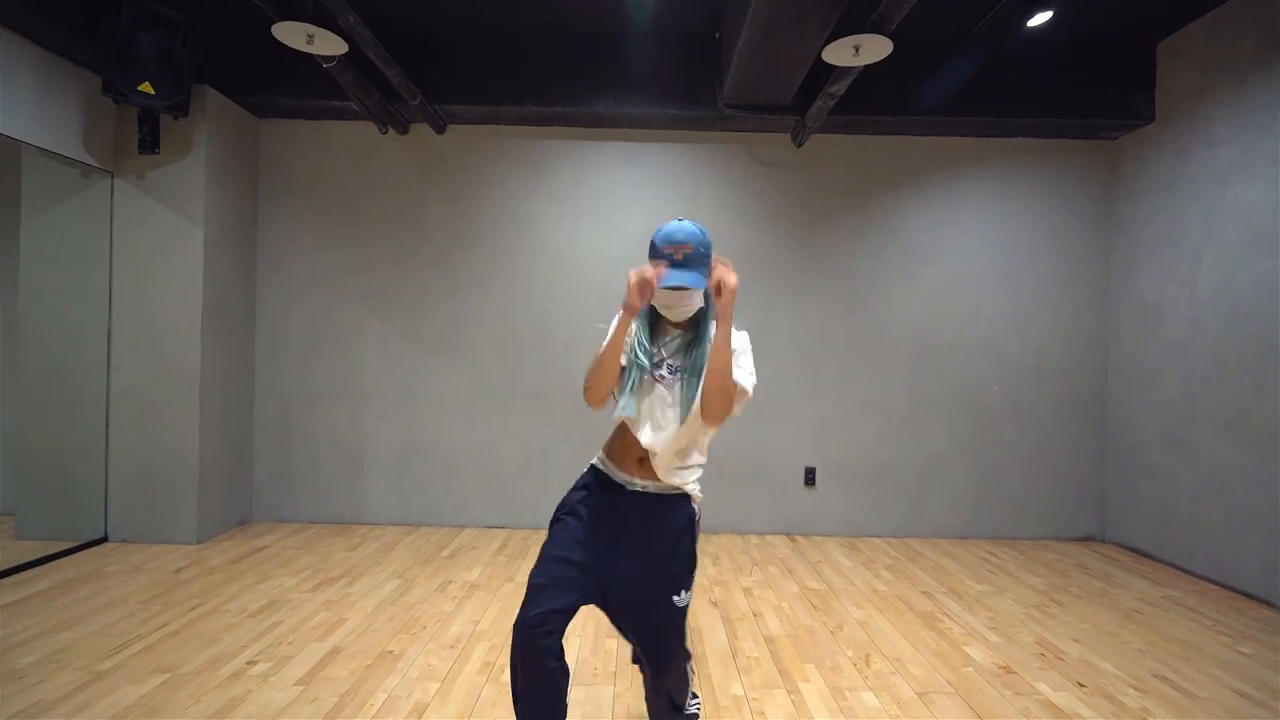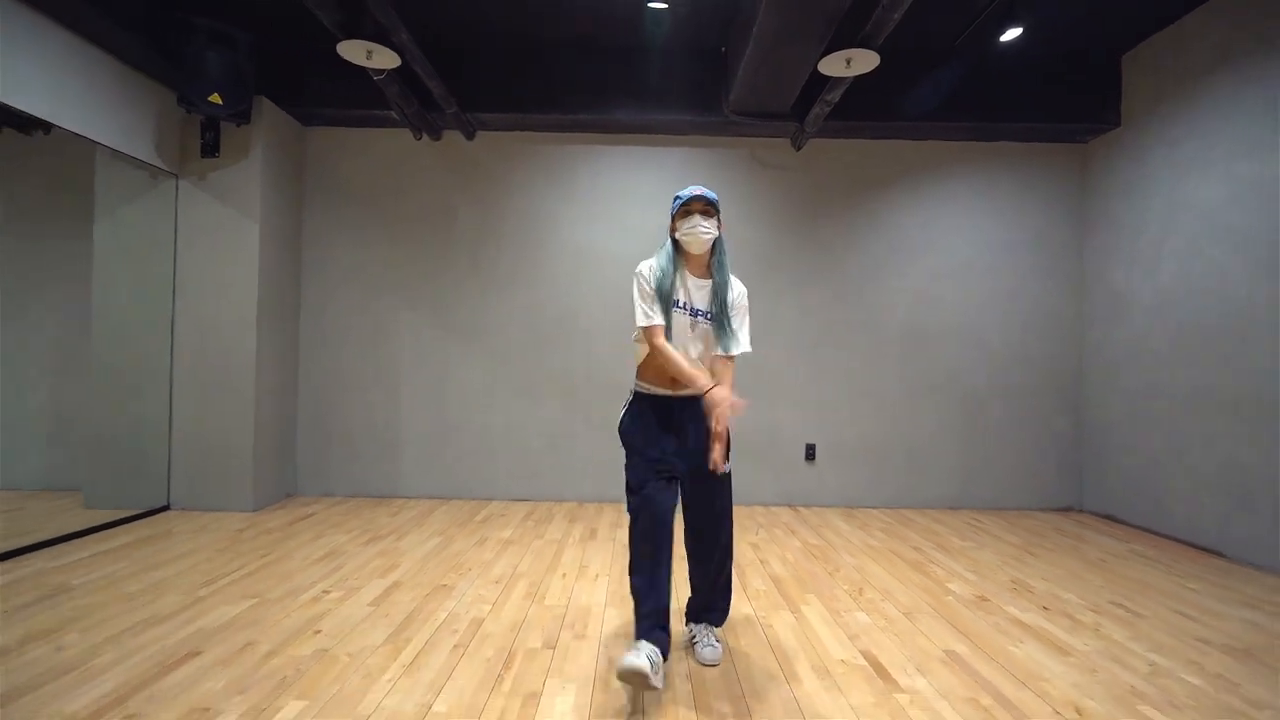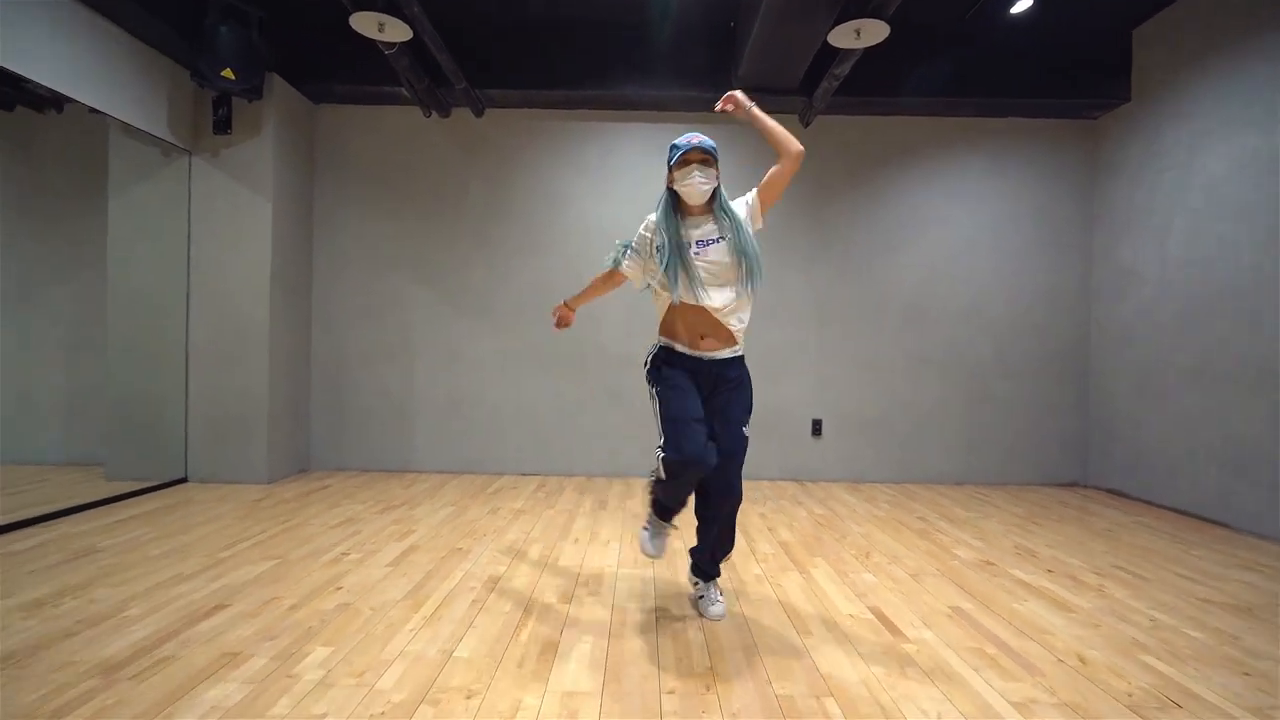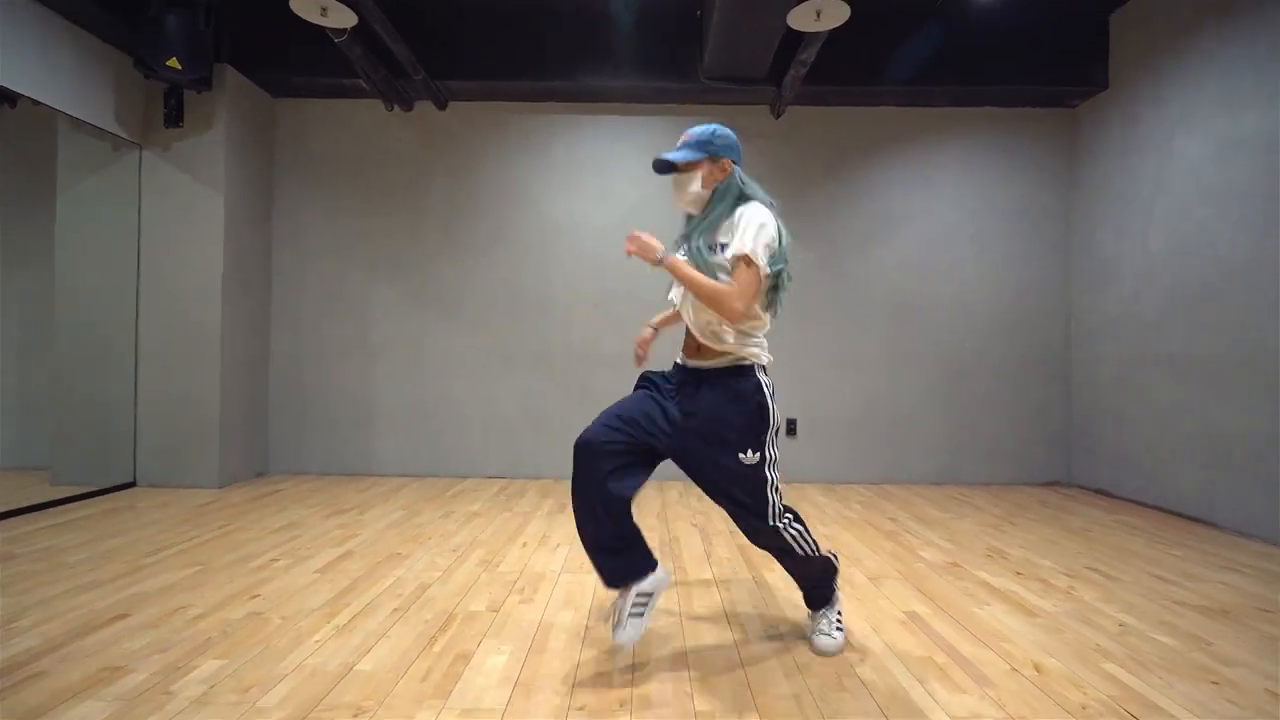
dt=0.7s
person 1, frame 1
left shoulder: (730, 342)
right shoulder: (632, 330)
left elbow: (716, 411)
right elbow: (593, 394)
left wrist: (723, 319)
right wrist: (628, 314)
left hip: (667, 514)
right hip: (602, 491)
left knee: (662, 650)
right knee: (535, 625)
person 1, frame 2
left shoulder: (732, 292)
right shoulder: (651, 274)
left elbow: (724, 362)
right elbow: (658, 344)
left wrist: (722, 421)
right wrist: (710, 389)
left hip: (697, 413)
right hip: (648, 411)
left knee: (711, 523)
right knee: (651, 514)
left ankle: (704, 622)
right ankle: (649, 642)
person 1, frame 3
left shoulder: (740, 215)
right shoulder: (657, 229)
left elbow: (793, 156)
right elbow: (617, 274)
right wrist: (572, 303)
left hip: (729, 371)
right hip: (675, 365)
left knee: (725, 483)
right knee: (690, 460)
left ankle: (706, 574)
right ankle: (661, 513)
person 1, frame 4
left shoulder: (752, 220)
right shoulder: (704, 232)
left elbow: (732, 300)
left wrist: (667, 257)
right wrist: (656, 323)
left hip: (736, 391)
right hip: (682, 381)
left knee: (758, 510)
right knee: (595, 451)
left ankle: (823, 596)
right ankle: (637, 579)
